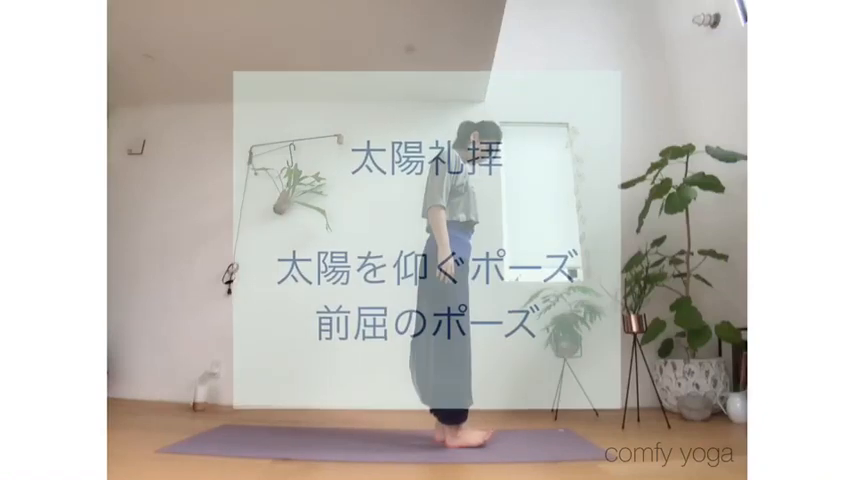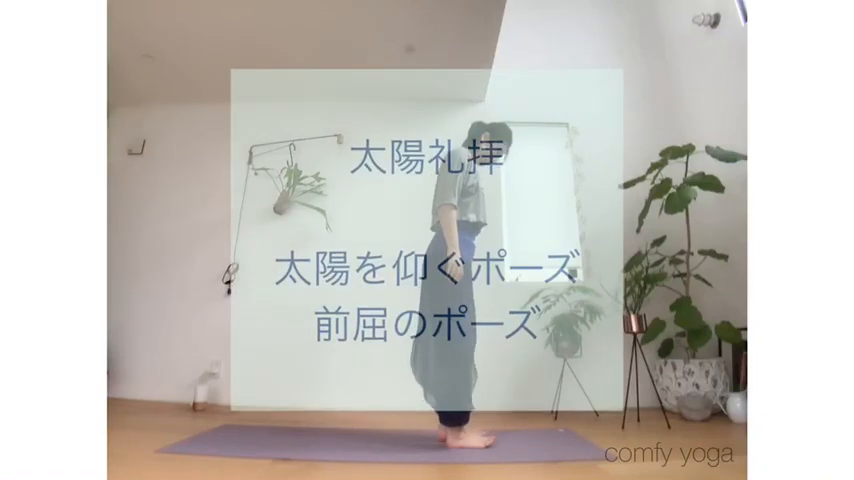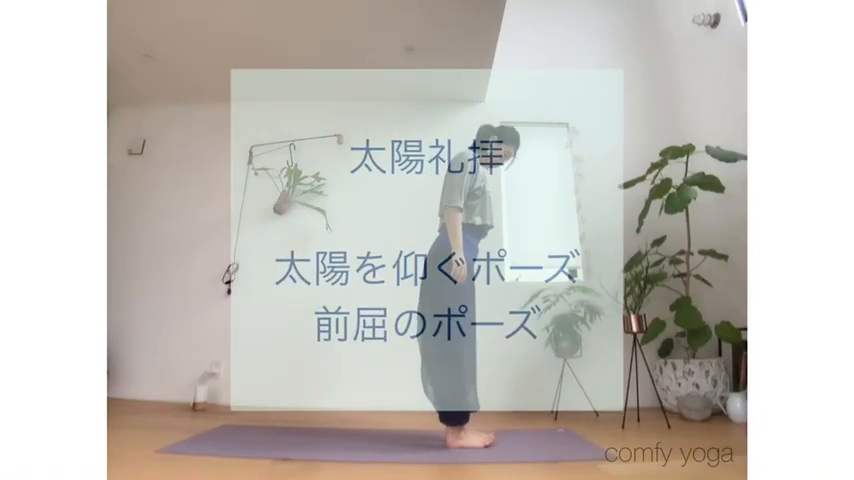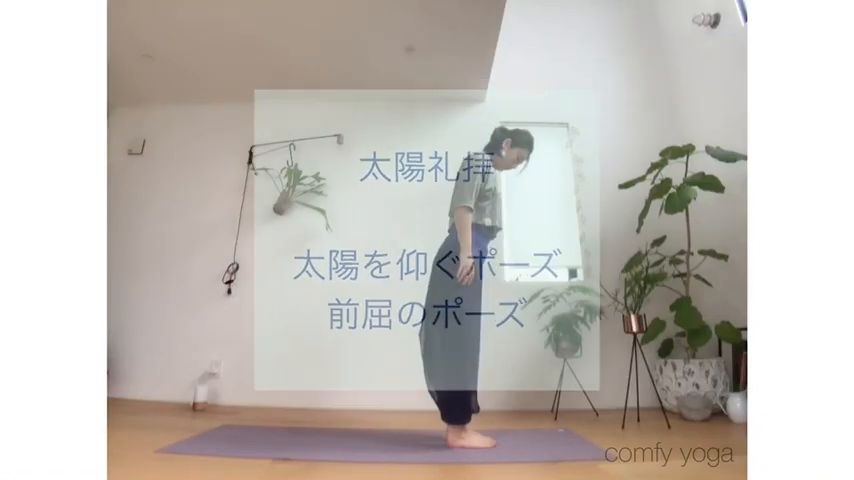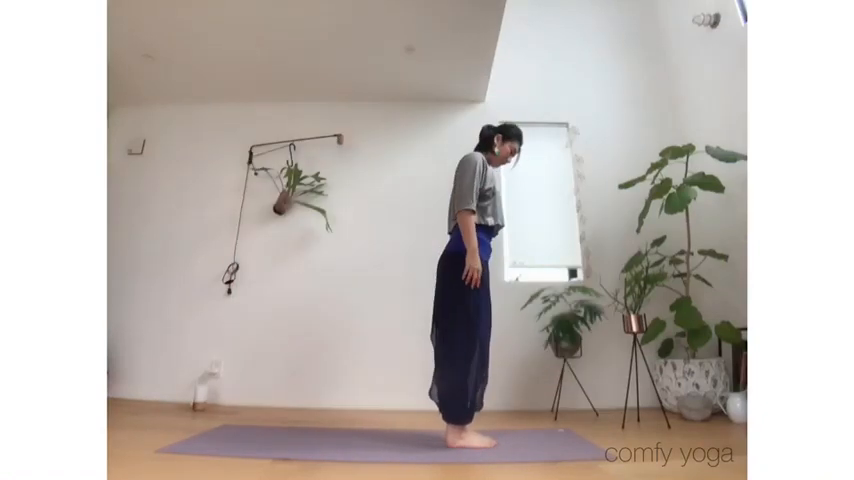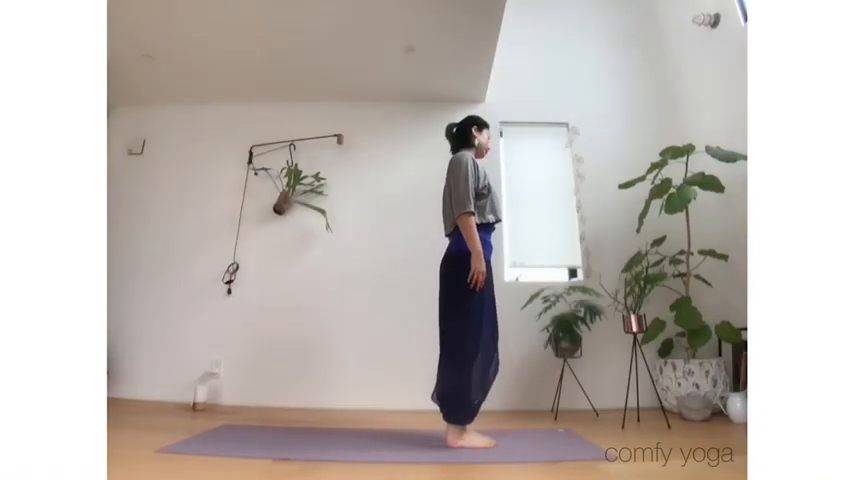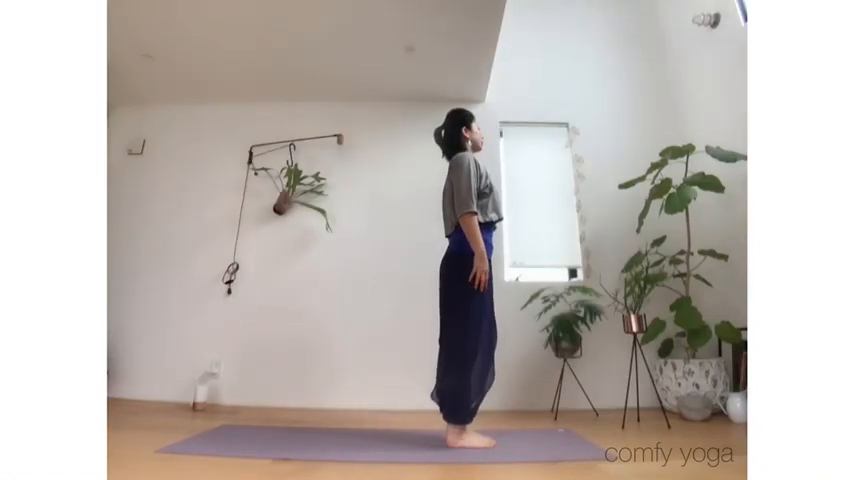
dt=0.7s
person 1, frame 1
left shoulder: (461, 168)
right shoulder: (447, 159)
right elbow: (435, 206)
left wrist: (453, 254)
right wrist: (444, 251)
left hip: (456, 254)
right hip: (446, 253)
left knee: (449, 338)
right knee: (451, 338)
left ankle: (445, 422)
right ankle: (454, 427)
person 1, frame 2
left shoulder: (470, 168)
right shoulder: (458, 157)
right elbow: (446, 206)
left wrist: (459, 254)
right wrist: (454, 251)
left hip: (459, 254)
right hip: (451, 253)
left knee: (458, 338)
right knee: (453, 339)
left ankle: (451, 422)
right ankle: (455, 429)
person 1, frame 3
left shoulder: (478, 171)
right shoulder: (465, 161)
right elbow: (451, 208)
left wrist: (462, 256)
right wrist: (457, 253)
left hip: (461, 257)
right hip: (452, 256)
left knee: (458, 340)
right knee: (452, 340)
left ankle: (457, 424)
right ankle: (456, 430)
person 1, frame 4
left shoulder: (489, 172)
right shoulder: (477, 162)
right elbow: (462, 207)
left wrist: (471, 256)
right wrist: (466, 253)
left hip: (470, 258)
right hip: (461, 257)
left knee: (463, 341)
right knee: (458, 340)
left ankle: (459, 425)
right ankle: (457, 429)
person 1, frame 5
left shoulder: (486, 170)
right shoulder: (474, 161)
right elbow: (465, 209)
right wrist: (472, 254)
left hip: (473, 258)
right hip: (465, 258)
left knee: (470, 341)
right knee: (463, 341)
left ankle: (459, 425)
right ankle: (457, 430)
person 1, frame 6
left shoulder: (470, 164)
right shoulder: (464, 160)
right elbow: (464, 211)
right wrist: (476, 254)
left hip: (471, 258)
right hip: (467, 258)
left knee: (474, 341)
right knee: (466, 341)
left ankle: (460, 424)
right ankle: (457, 429)
person 1, frame 7
left shoulder: (466, 164)
right shoulder: (465, 160)
right elbow: (467, 211)
right wrist: (480, 254)
left hip: (468, 258)
right hip: (468, 258)
left knee: (471, 340)
right knee: (467, 340)
left ankle: (459, 425)
right ankle: (457, 430)
